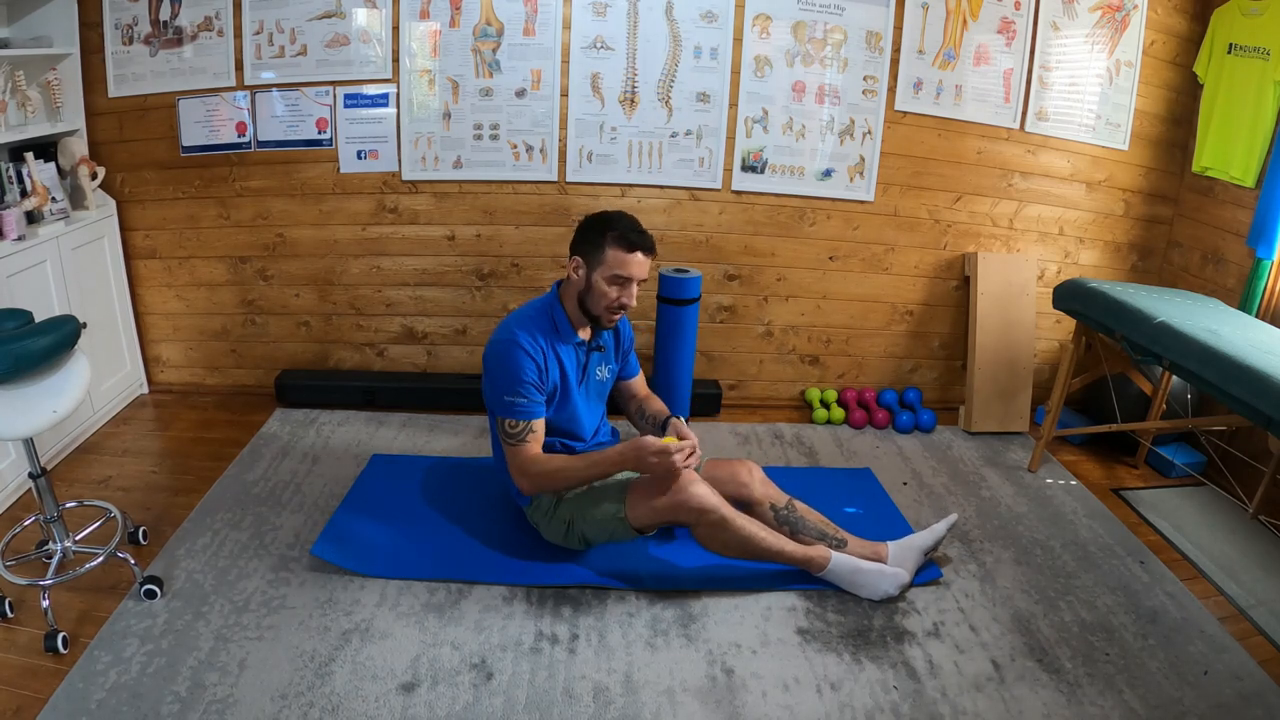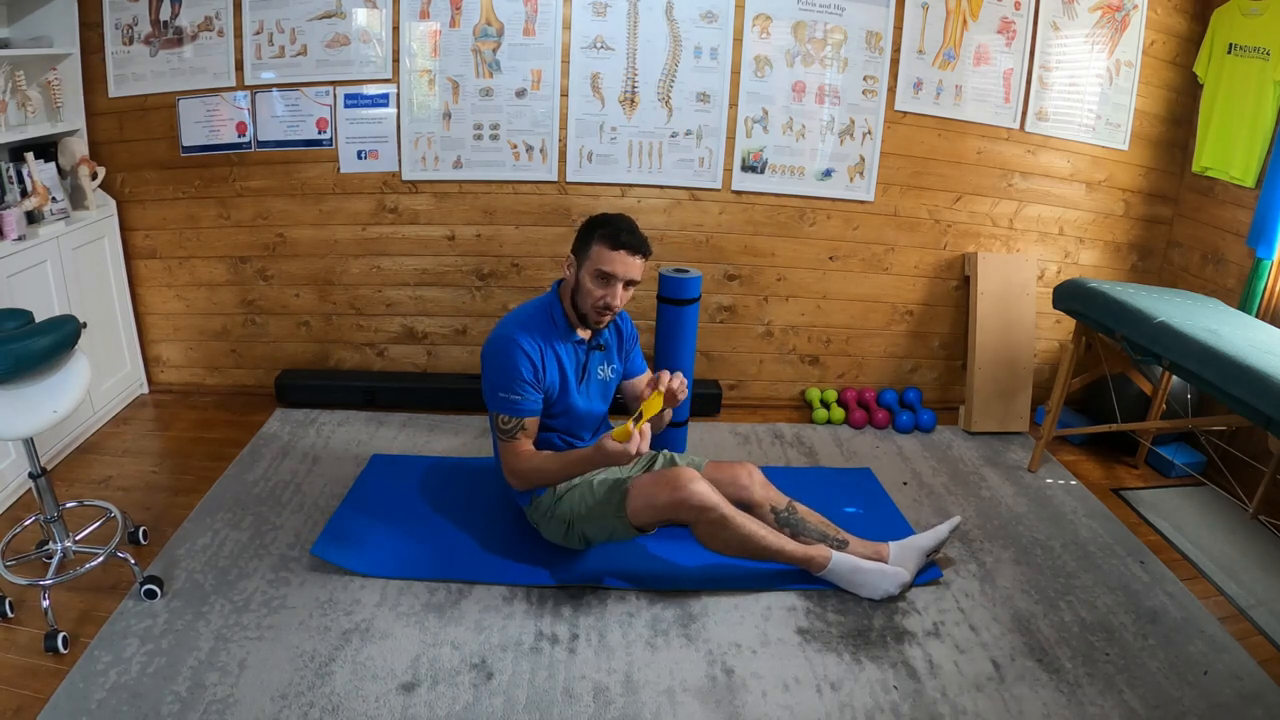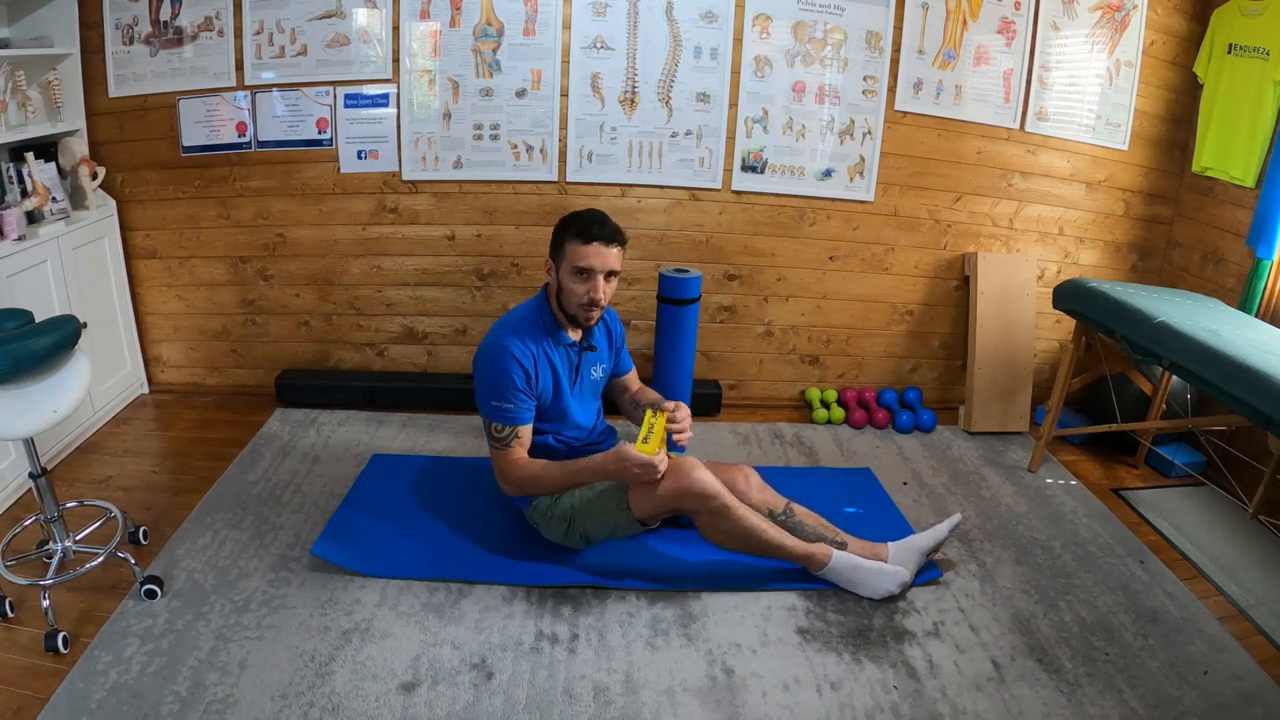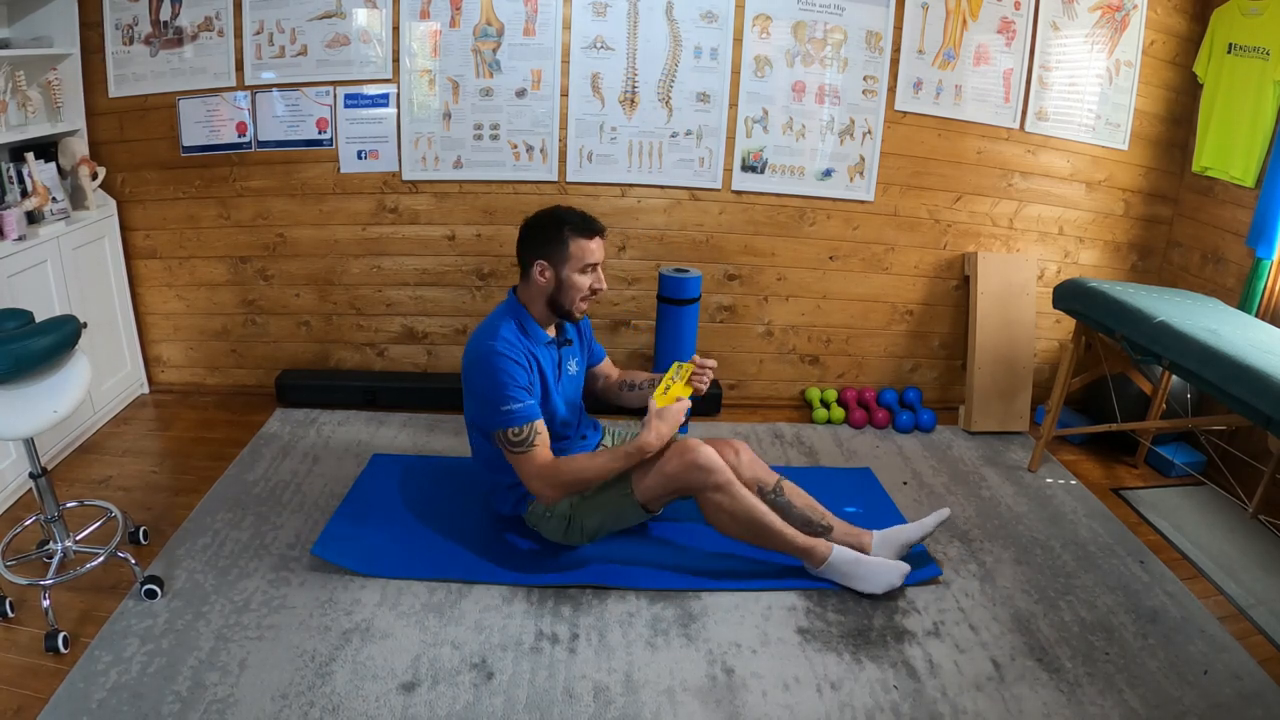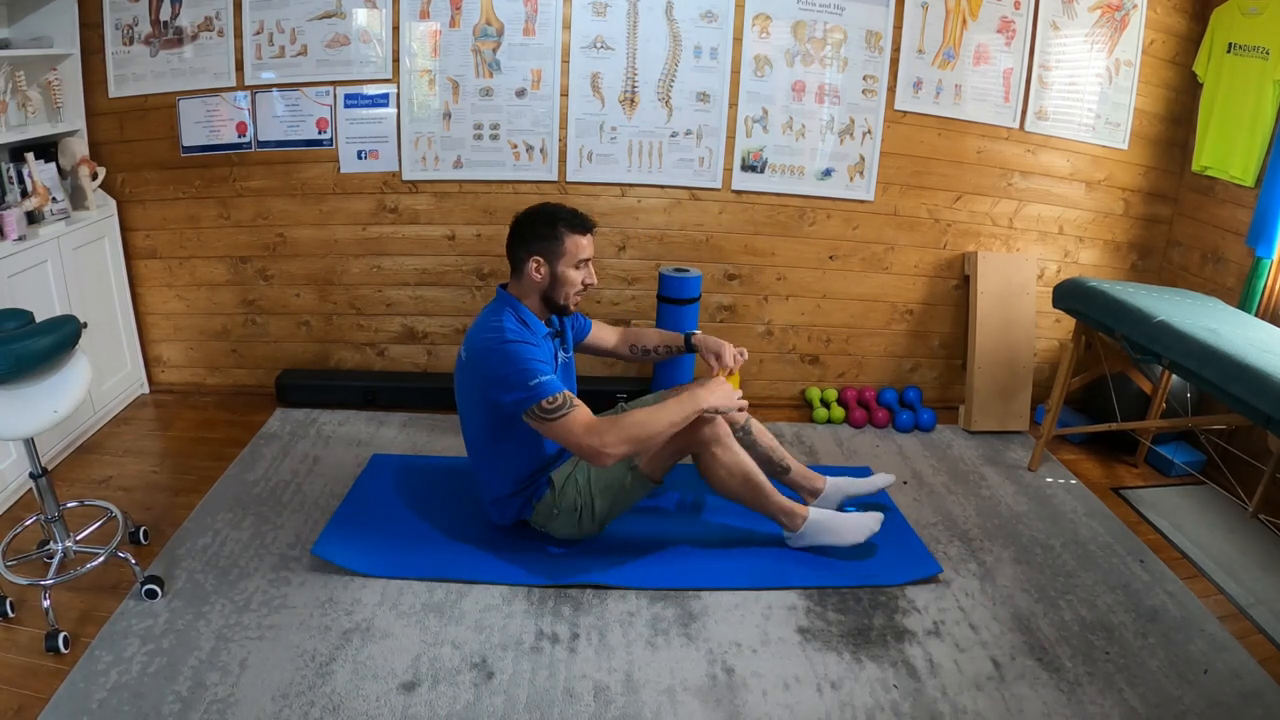
dt=0.4s
person 1, frame 1
left shoulder: (612, 324)
right shoulder: (520, 345)
left elbow: (637, 397)
right elbow: (528, 473)
left wrist: (670, 426)
right wrist: (628, 457)
left hip: (606, 462)
right hip: (556, 497)
left knee: (745, 477)
right knee: (685, 491)
left ankle: (878, 554)
right ankle: (824, 563)
person 1, frame 2
left shoulder: (616, 324)
right shoulder: (517, 343)
left elbow: (641, 402)
right elbow: (518, 469)
left wrist: (663, 398)
right wrist: (598, 454)
left hip: (608, 459)
right hip: (556, 491)
left knee: (744, 479)
right knee: (686, 489)
left ankle: (880, 553)
right ankle: (822, 562)
person 1, frame 3
left shoulder: (604, 322)
right shoulder: (509, 349)
left elbow: (629, 393)
right elbow: (512, 475)
left wrist: (665, 410)
right wrist: (605, 469)
left hip: (605, 459)
right hip: (555, 496)
left knee: (743, 482)
right knee: (688, 478)
left ankle: (878, 554)
right ankle: (823, 561)
person 1, frame 4
left shoulder: (566, 318)
right shoulder: (500, 354)
left elbow: (608, 383)
right elbow: (545, 481)
right wrist: (646, 441)
left hip: (589, 447)
right hip: (554, 502)
left knee: (734, 454)
right knee: (694, 460)
left ankle: (865, 542)
right ankle: (822, 556)
person 1, frame 5
left shoulder: (547, 310)
right shoulder: (508, 345)
left elbow: (620, 339)
right elbow: (601, 444)
left wrist: (695, 341)
right wrist: (698, 402)
left hip: (564, 457)
right hip: (549, 499)
left knee: (712, 398)
right knee: (703, 417)
left ankle: (817, 490)
right ankle: (799, 521)
